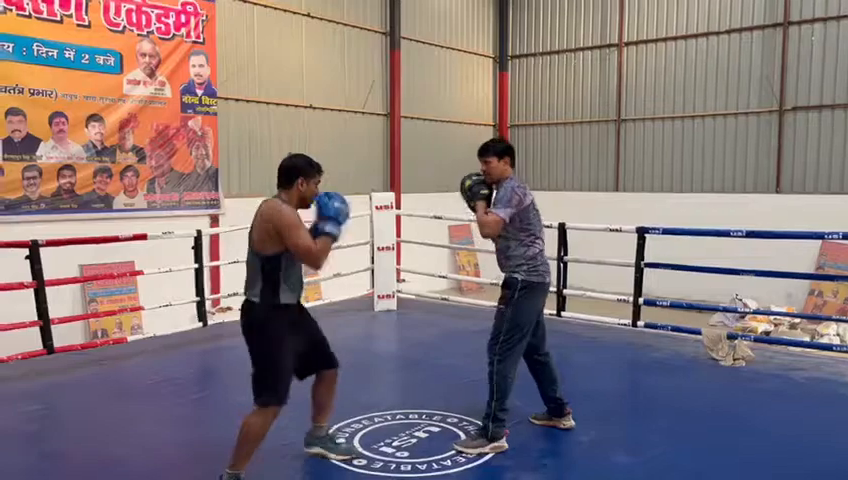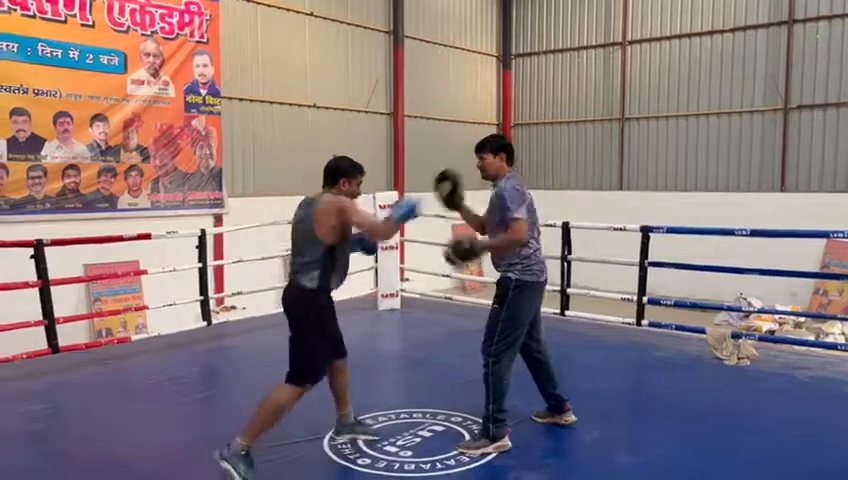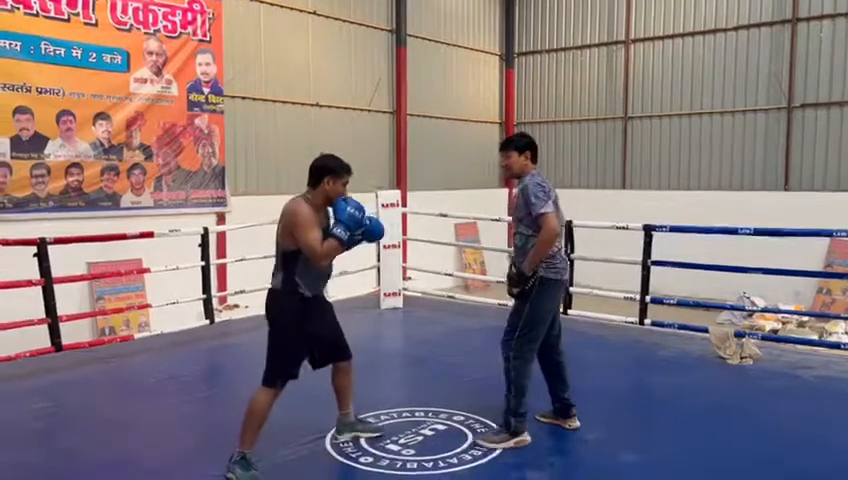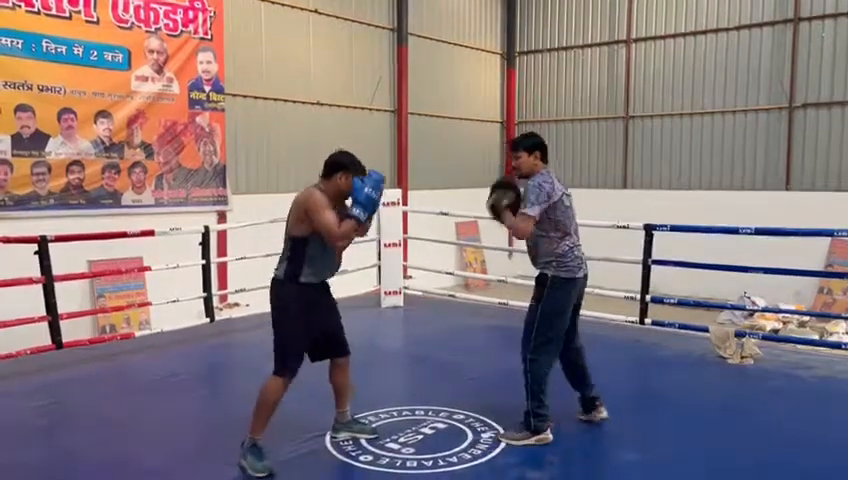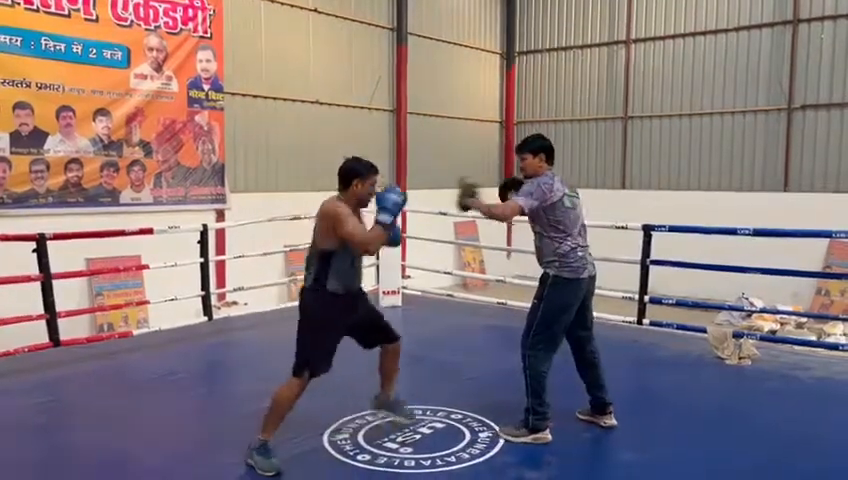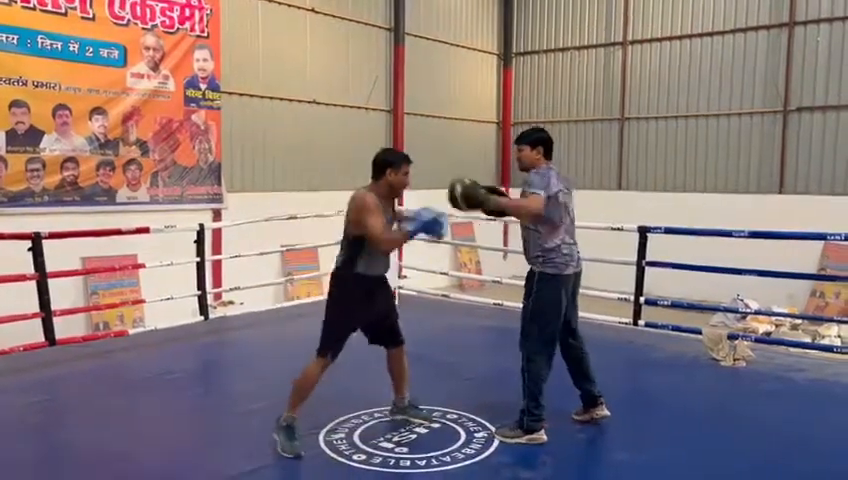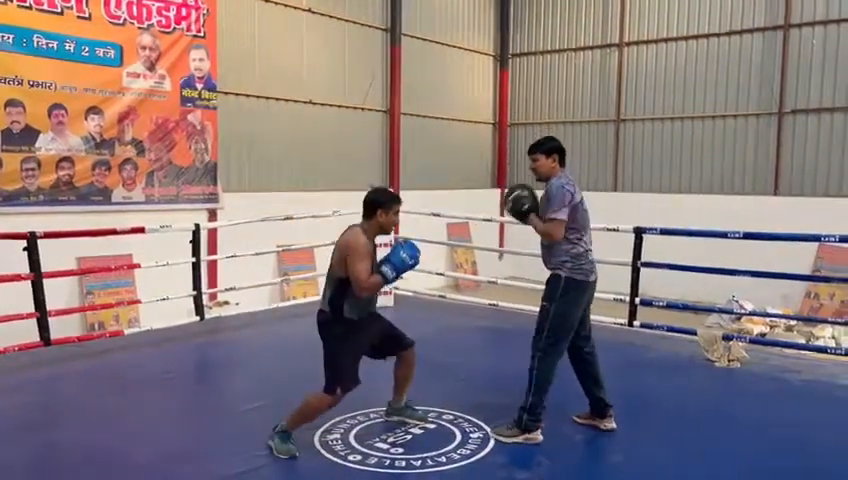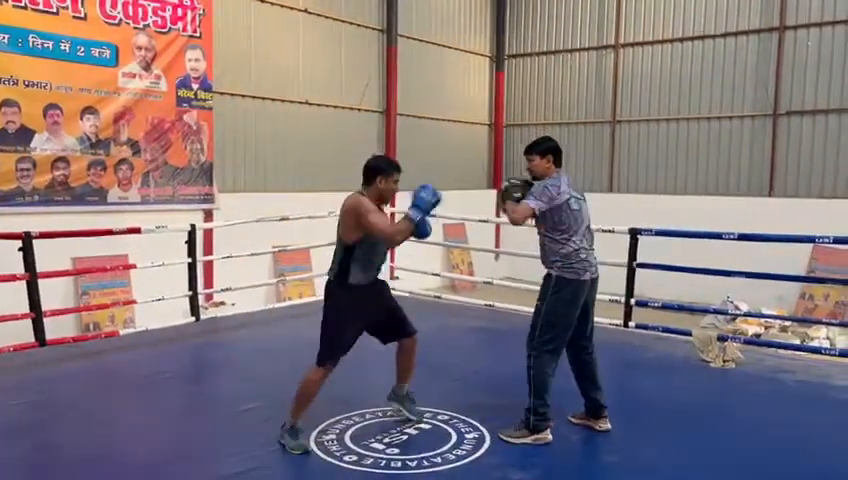
dt=0.4s
person 1, frame 1
left shoulder: (510, 189)
right shoulder: (507, 190)
left elbow: (488, 229)
right elbow: (498, 231)
left wrist: (479, 203)
right wrist: (480, 203)
left hip: (524, 279)
right hip: (533, 277)
left knee: (502, 351)
right knee: (534, 347)
left ankle: (493, 433)
right ankle: (559, 411)
person 1, frame 2
left shoulder: (508, 188)
right shoulder: (508, 188)
left elbow: (518, 234)
right elbow: (485, 225)
left wrist: (477, 247)
right wrist: (458, 205)
left hip: (519, 279)
right hip: (531, 276)
left knee: (496, 351)
right knee: (531, 345)
left ankle: (495, 433)
right ankle: (559, 408)
person 1, frame 3
left shoulder: (532, 185)
right shoulder: (533, 185)
left elbow: (552, 229)
left wrist: (526, 268)
right wrist: (527, 264)
left hip: (543, 277)
right hip: (551, 275)
left knee: (516, 347)
right knee: (548, 345)
left ankle: (514, 427)
right ankle: (564, 411)
person 1, frame 4
left shoulder: (537, 185)
right shoulder: (554, 183)
left elbow: (522, 230)
left wrist: (503, 211)
right wrist: (511, 209)
left hip: (557, 275)
right hip: (575, 271)
left knee: (536, 349)
right knee: (567, 342)
left ankle: (538, 426)
right ankle: (591, 404)
person 1, frame 5
left shoulder: (540, 186)
right shoulder: (562, 186)
left elbow: (502, 212)
left wrist: (471, 201)
right wrist: (519, 199)
left hip: (563, 276)
right hip: (583, 272)
left knee: (535, 346)
right knee: (582, 341)
left ankle: (536, 425)
right ankle: (602, 409)
person 1, frame 6
left shoulder: (539, 177)
right shoulder: (559, 180)
left elbow: (532, 206)
left wrist: (488, 199)
right wrist: (498, 203)
left hip: (548, 271)
right hip: (569, 267)
left knee: (535, 346)
right knee: (569, 336)
left ankle: (532, 425)
right ankle: (593, 402)
person 1, frame 7
left shoulder: (558, 186)
right shoulder: (565, 186)
left elbow: (554, 234)
left wrist: (530, 217)
right wrist: (532, 211)
left hip: (568, 277)
right hip: (583, 275)
left knee: (545, 348)
right knee: (580, 344)
left ankle: (528, 425)
right ankle: (602, 412)
person 1, frame 8
left shoulder: (547, 187)
right shoulder: (569, 188)
left elbow: (517, 217)
left wrist: (508, 200)
right wrist: (521, 200)
left hip: (565, 276)
right hip: (586, 273)
left knee: (542, 348)
right knee: (580, 345)
left ankle: (537, 425)
right ankle: (597, 413)
person 2, frame 1
left shoulder: (284, 210)
right shoulder: (279, 212)
left elbow: (299, 252)
right elbow: (314, 259)
left wrist: (321, 226)
right wrist: (330, 224)
left hip: (289, 310)
right hip: (267, 316)
left knee: (328, 368)
right knee: (270, 404)
left ankle: (318, 436)
person 2, frame 2
left shoulder: (311, 205)
right shoulder: (339, 205)
right elbow: (380, 231)
left wrist: (356, 242)
right wrist: (401, 212)
left hip: (311, 295)
right hip: (311, 300)
left knee: (338, 359)
right knee: (300, 382)
left ankle: (345, 423)
right ankle: (236, 450)
person 2, frame 3
left shoulder: (320, 209)
right shoulder: (300, 210)
left elbow: (325, 248)
right elbow: (320, 258)
left wrist: (357, 233)
right wrist: (344, 226)
left hip: (312, 300)
right hip: (289, 304)
left knee: (343, 359)
right knee: (273, 383)
left ankle: (346, 422)
person 2, frame 4
left shoulder: (333, 201)
right shoulder: (313, 198)
left elbow: (355, 230)
right elbow: (339, 240)
left wrist: (368, 199)
right wrist: (362, 205)
left hip: (317, 290)
right hip: (292, 292)
left knee: (341, 356)
right knee: (284, 372)
left ankle: (343, 420)
right ankle: (251, 446)
person 2, frame 5
left shoulder: (350, 210)
right shoulder: (336, 210)
left elbow: (359, 246)
right elbow: (367, 245)
left wrist: (386, 232)
right wrist: (387, 213)
left hip: (348, 295)
right hip: (321, 300)
left knee: (391, 342)
right knee: (303, 376)
left ankle: (386, 398)
right ankle: (259, 446)
person 2, frame 6
left shoulder: (386, 199)
right shoulder: (366, 200)
left elbow: (400, 218)
right elbow: (383, 244)
left wrist: (424, 221)
right wrist: (414, 224)
left hip: (375, 283)
right hip: (351, 284)
left knee: (396, 344)
right knee: (325, 358)
left ankle: (402, 405)
right ankle: (286, 423)
person 2, frame 7
left shoulder: (367, 237)
right shoulder: (356, 241)
right elbow: (363, 288)
left wrist: (397, 260)
right wrist: (393, 267)
left hip: (362, 316)
right hip: (339, 323)
left knee: (406, 350)
right knee: (335, 394)
left ankle: (397, 406)
right ankle: (282, 432)
person 2, frame 8
left shoulder: (372, 205)
right shoulder: (359, 205)
left elbow: (385, 236)
right elbow: (392, 237)
left wrist: (416, 222)
right wrist: (418, 209)
left hip: (371, 287)
right hip: (344, 293)
left knee: (408, 337)
right knee: (326, 364)
left ankle: (400, 393)
right ankle: (291, 427)
